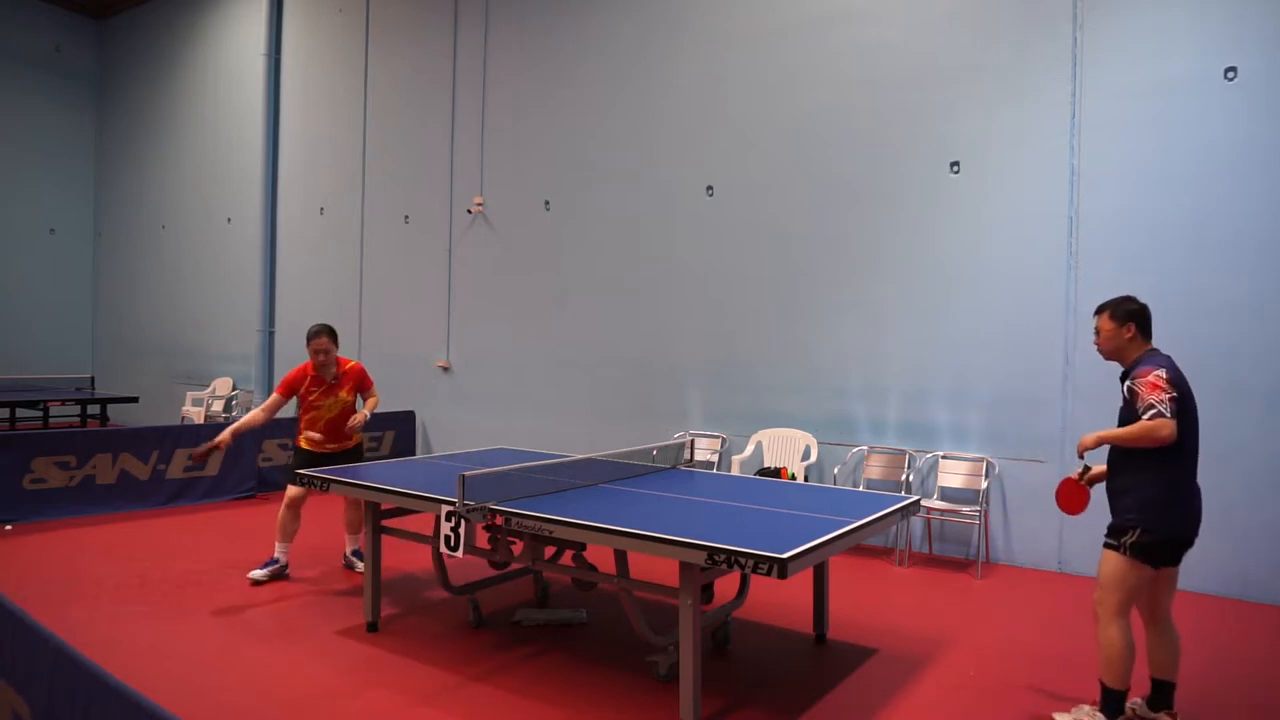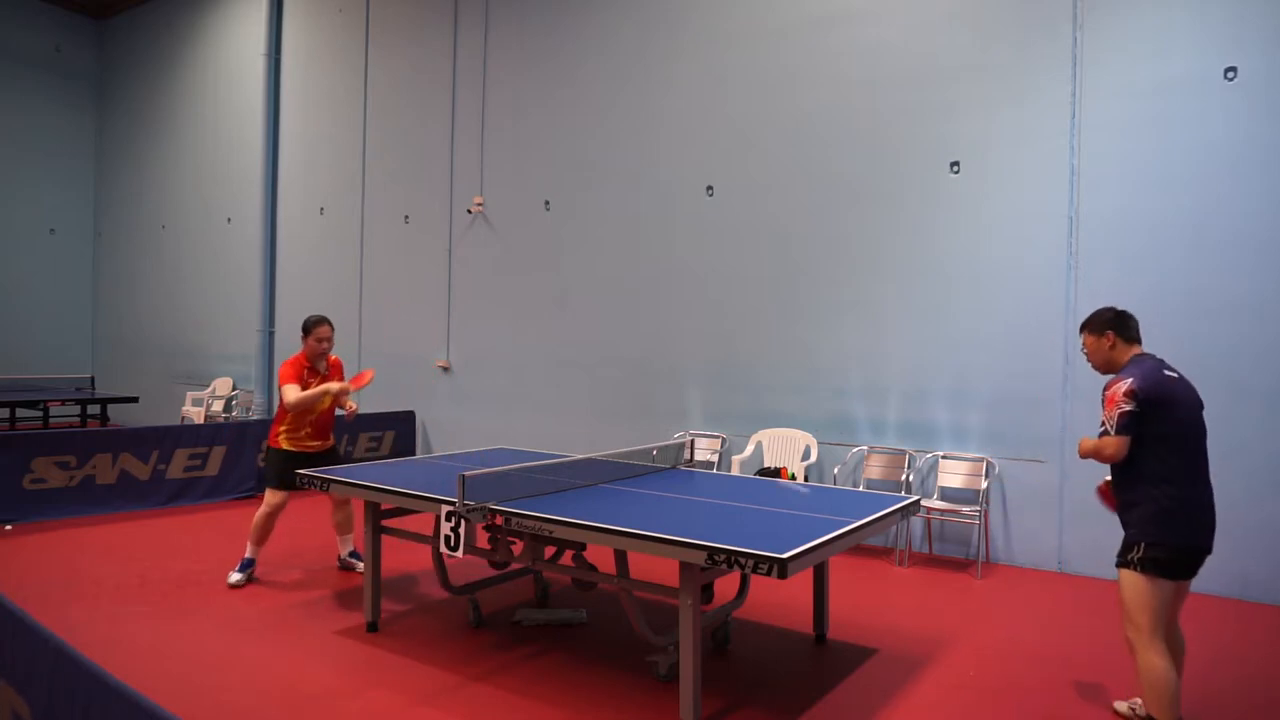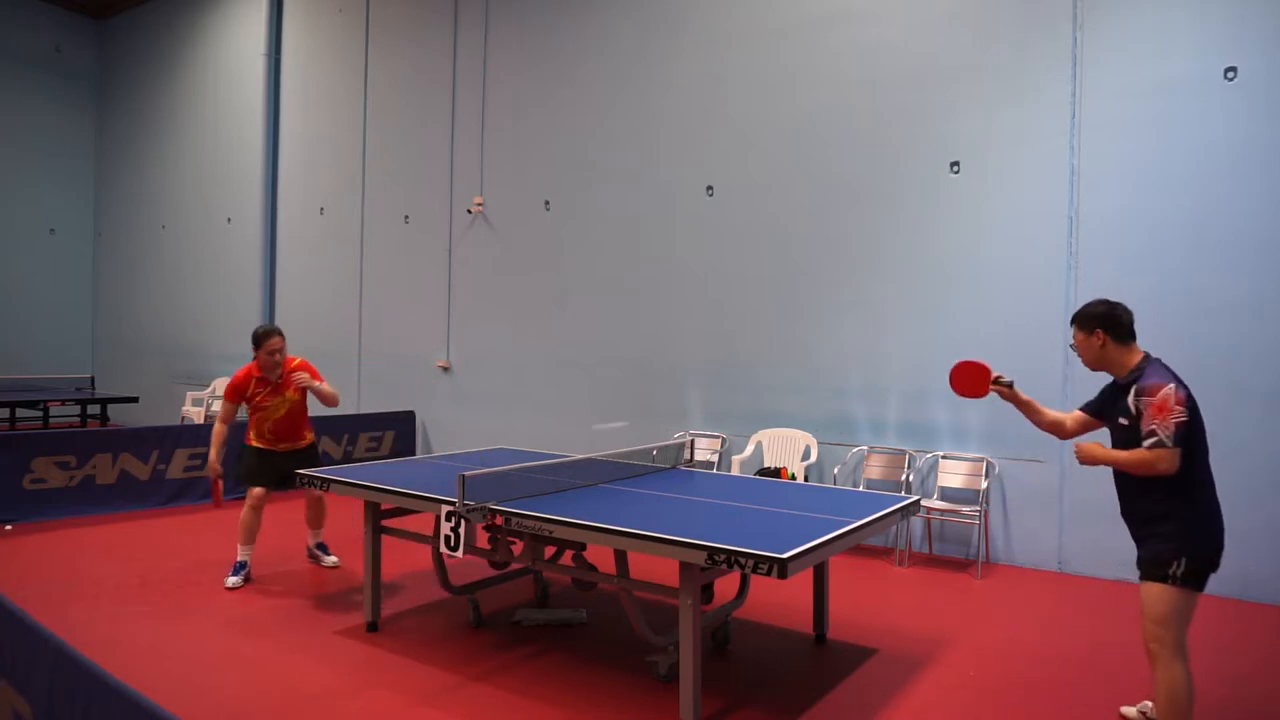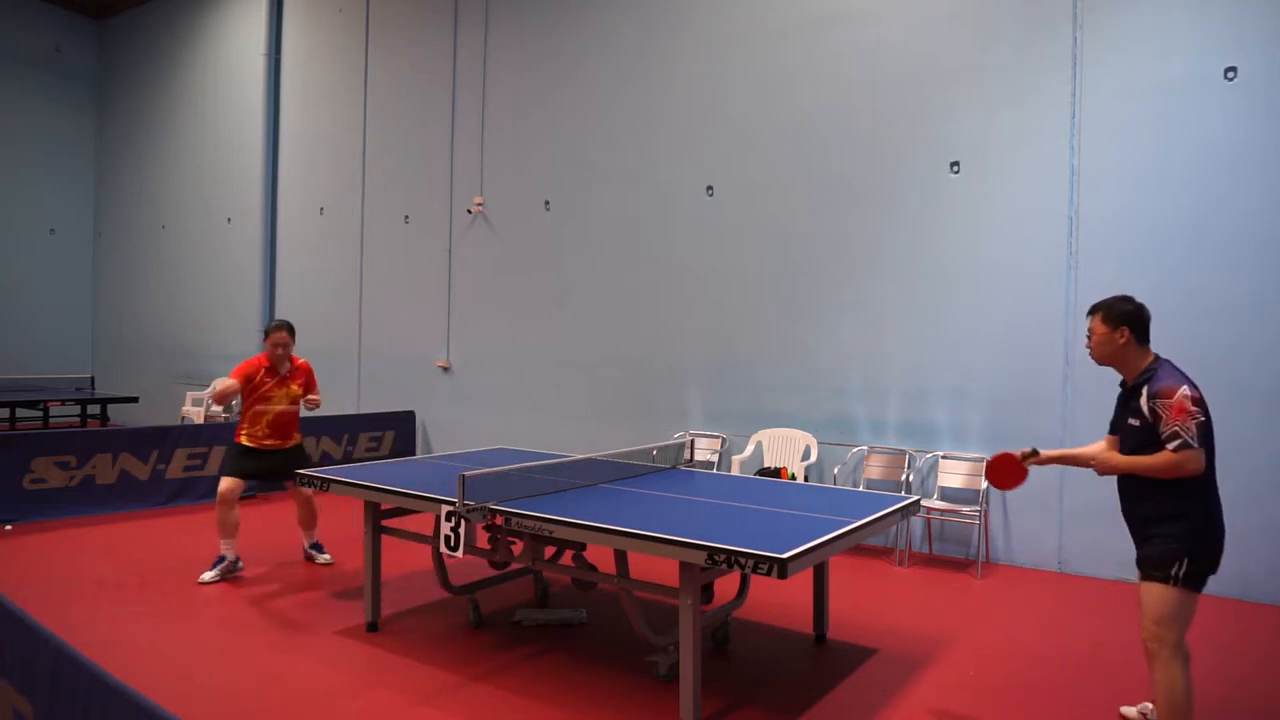
dt=0.4s
person 1, frame 1
left shoulder: (1150, 373)
right shoulder: (1158, 372)
left elbow: (1162, 431)
left wrist: (1101, 436)
right wrist: (1103, 472)
left hip: (1149, 516)
right hip: (1172, 515)
left knee: (1109, 610)
right knee: (1156, 614)
person 1, frame 2
left shoulder: (1125, 384)
right shoulder: (1175, 380)
left elbow: (1113, 450)
left wrist: (1088, 447)
right wrist: (1118, 482)
left hip: (1158, 527)
right hip: (1194, 523)
left knee: (1143, 638)
right knee: (1164, 624)
person 1, frame 3
left shoulder: (1157, 387)
right shoulder: (1126, 386)
left elbow: (1163, 461)
right elbow: (1068, 424)
left wrist: (1100, 455)
right wrist: (1016, 399)
left hip: (1180, 535)
right hip: (1169, 530)
left knee: (1161, 644)
right knee: (1166, 632)
person 1, frame 4
left shoulder: (1170, 389)
right shoulder: (1131, 391)
left elbow: (1190, 462)
right elbow: (1111, 449)
left wrist: (1119, 464)
right wrist: (1050, 456)
left hip: (1183, 537)
right hip: (1157, 534)
left knee: (1161, 644)
right knee: (1160, 630)
person 2, frame 1
left shoulder: (355, 370)
right shoulder: (298, 376)
left elbow: (372, 396)
right elbow: (265, 411)
left wrist: (364, 414)
right wrist: (232, 430)
left hip: (347, 447)
right hip: (310, 448)
left knee: (355, 498)
right knee: (292, 499)
left ankle: (353, 553)
right ankle: (279, 561)
person 2, frame 2
left shoulder: (336, 364)
right shoulder: (291, 367)
right elbow: (291, 403)
left wrist: (347, 403)
right wrist: (324, 388)
left hip: (323, 447)
right hip: (287, 447)
left knee: (342, 497)
right knee: (272, 505)
left ankle: (347, 555)
right ankle: (248, 561)
person 2, frame 3
left shoulder: (300, 368)
right shoulder: (242, 379)
left elbow: (333, 402)
right elbow: (223, 421)
left wrist: (316, 386)
right wrist: (213, 455)
left hip: (301, 444)
right hip: (261, 447)
left knee: (315, 495)
right knee: (255, 500)
left ankle: (316, 546)
right ankle: (242, 564)
person 2, frame 4
left shoulder: (302, 369)
right shoulder: (250, 368)
left elbow: (312, 398)
right elbow: (219, 398)
left wrist: (314, 401)
right wrist: (224, 390)
left hip: (288, 445)
right hip: (248, 445)
left knee: (305, 496)
right knee: (226, 493)
left ankle: (311, 545)
right ankle: (228, 559)
